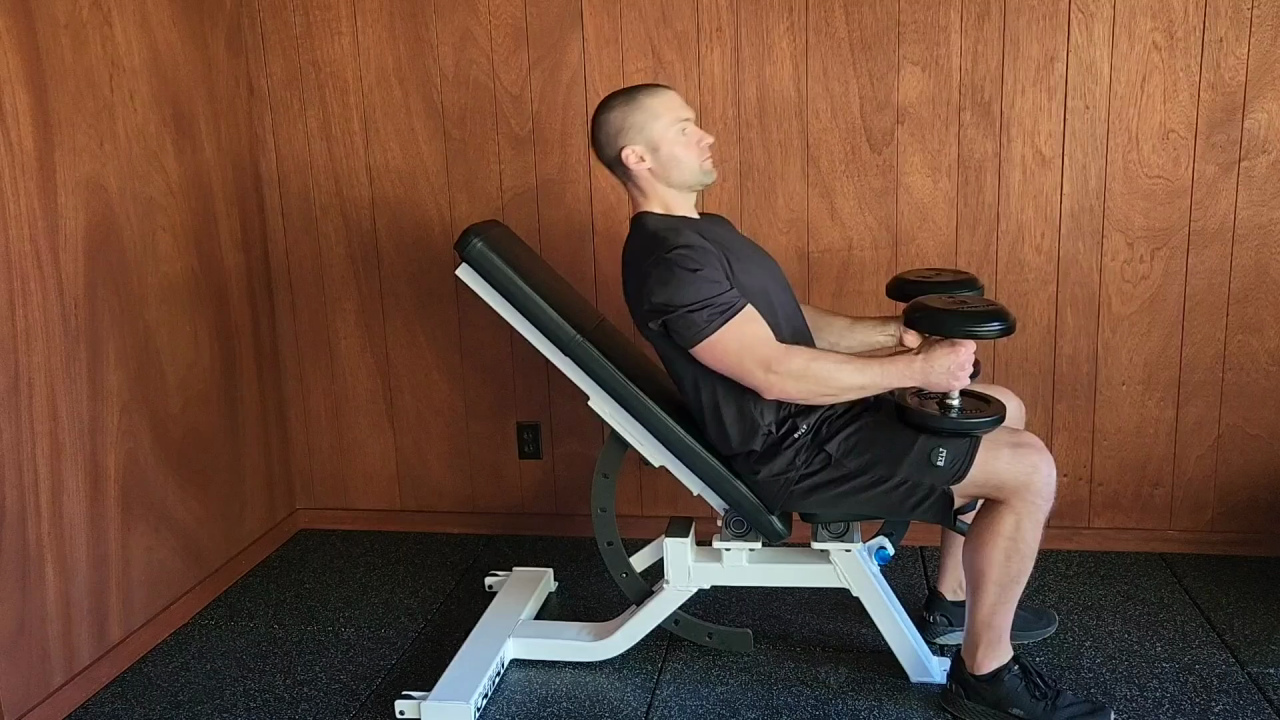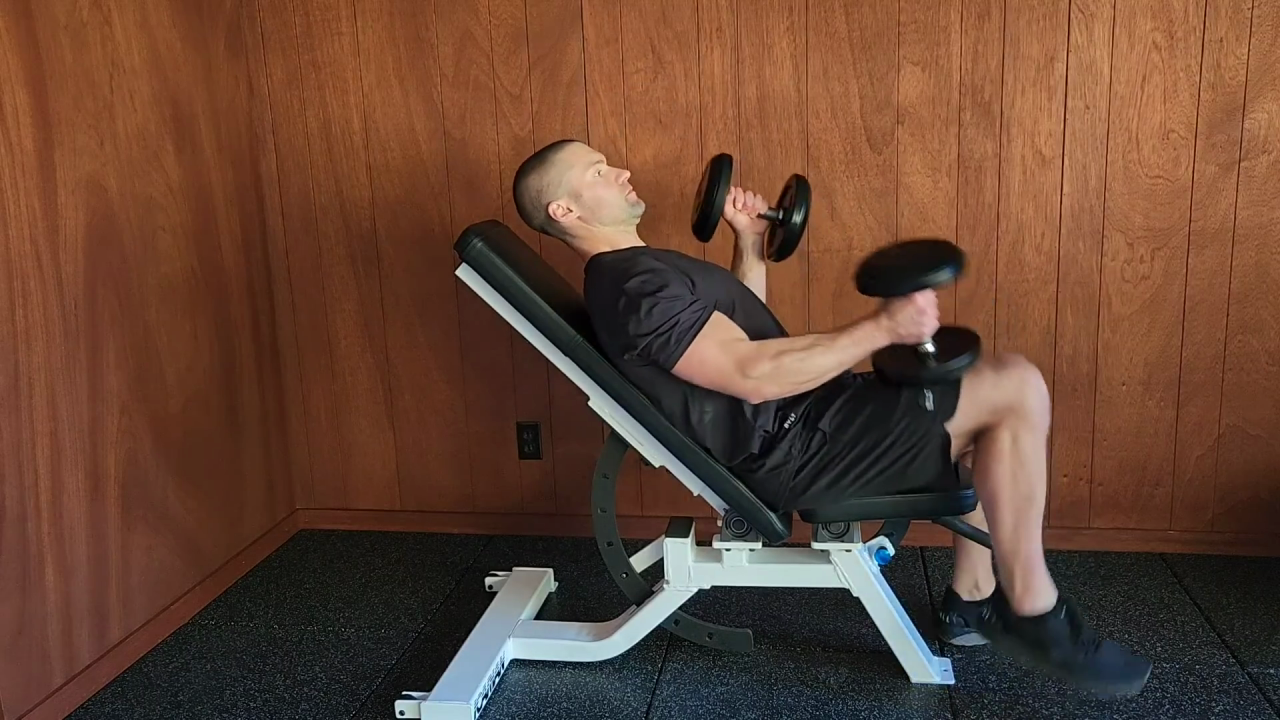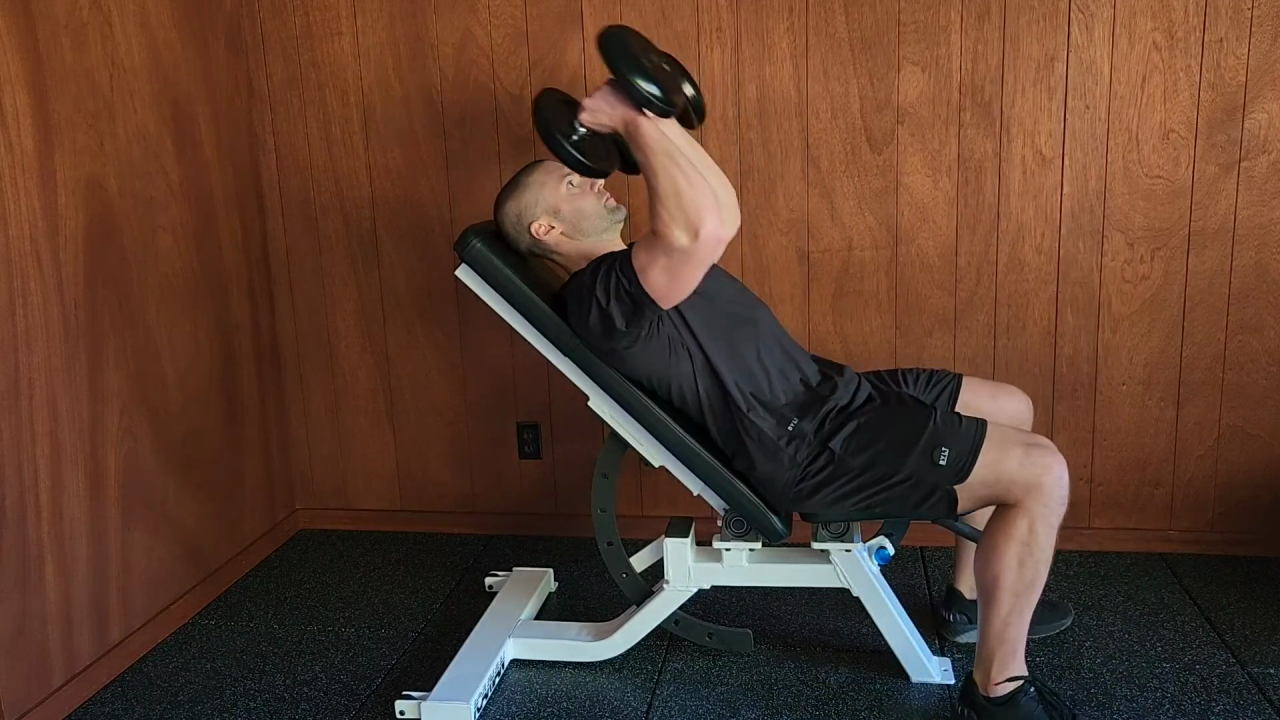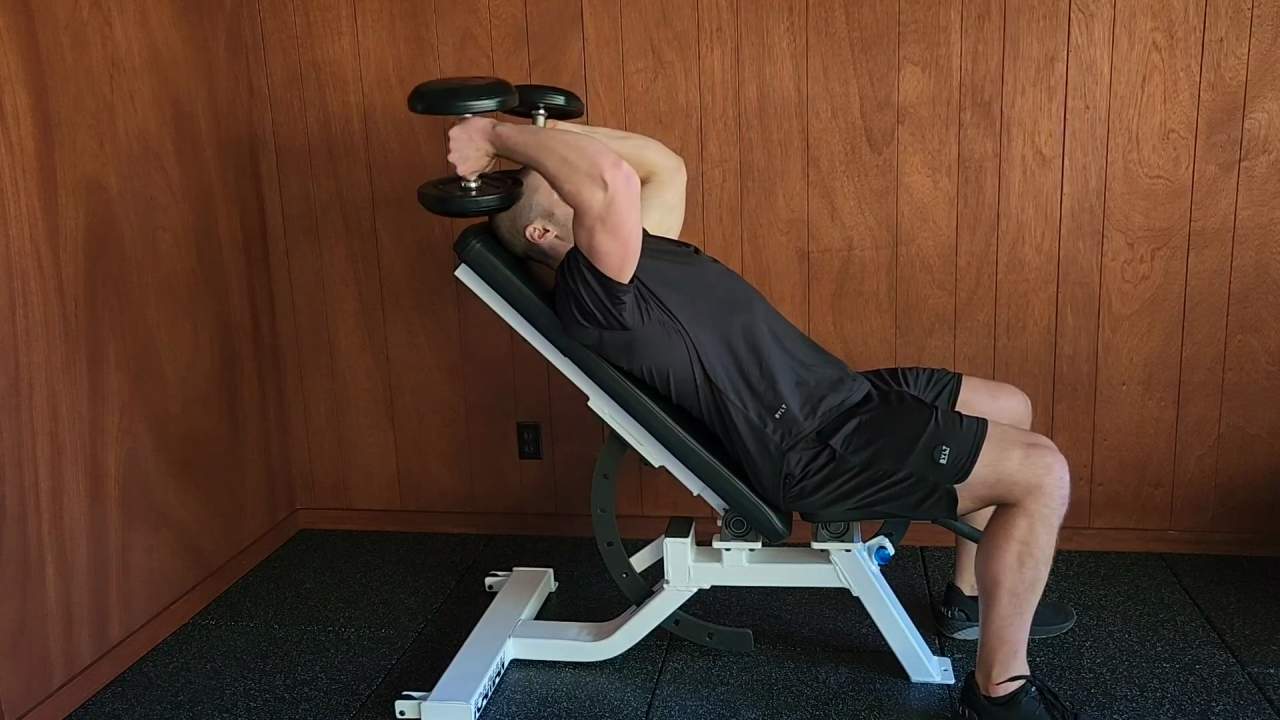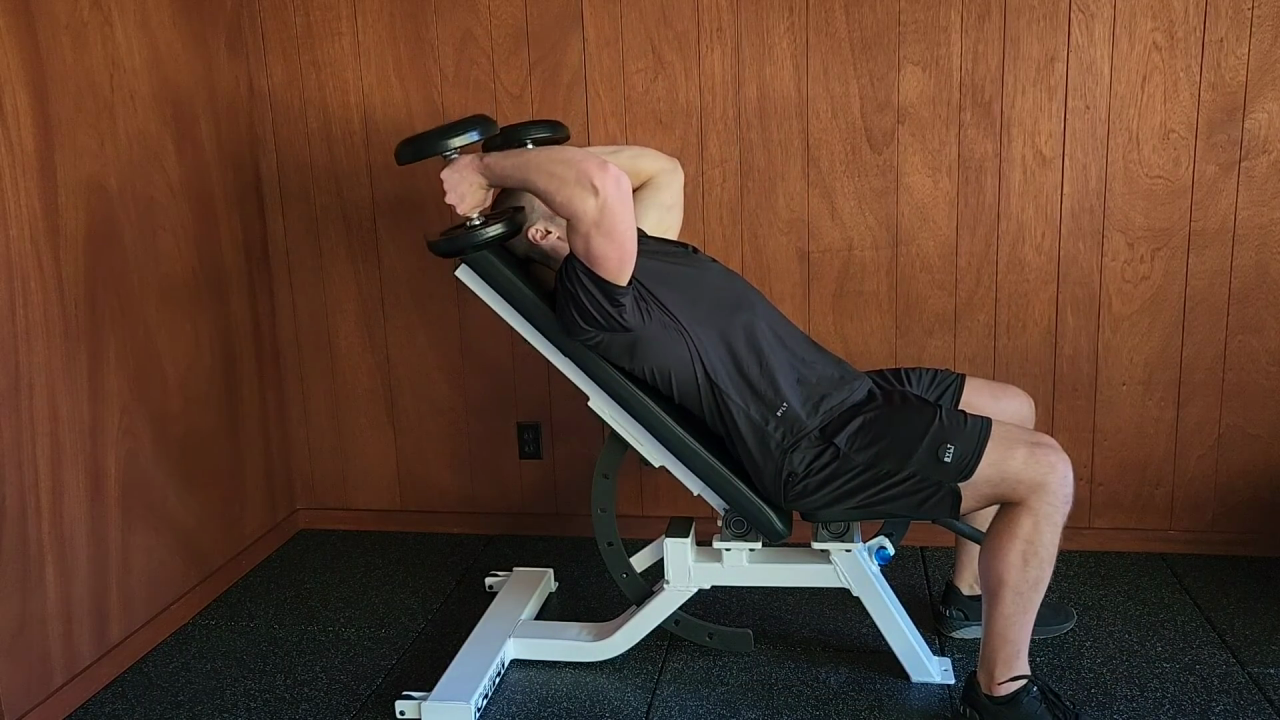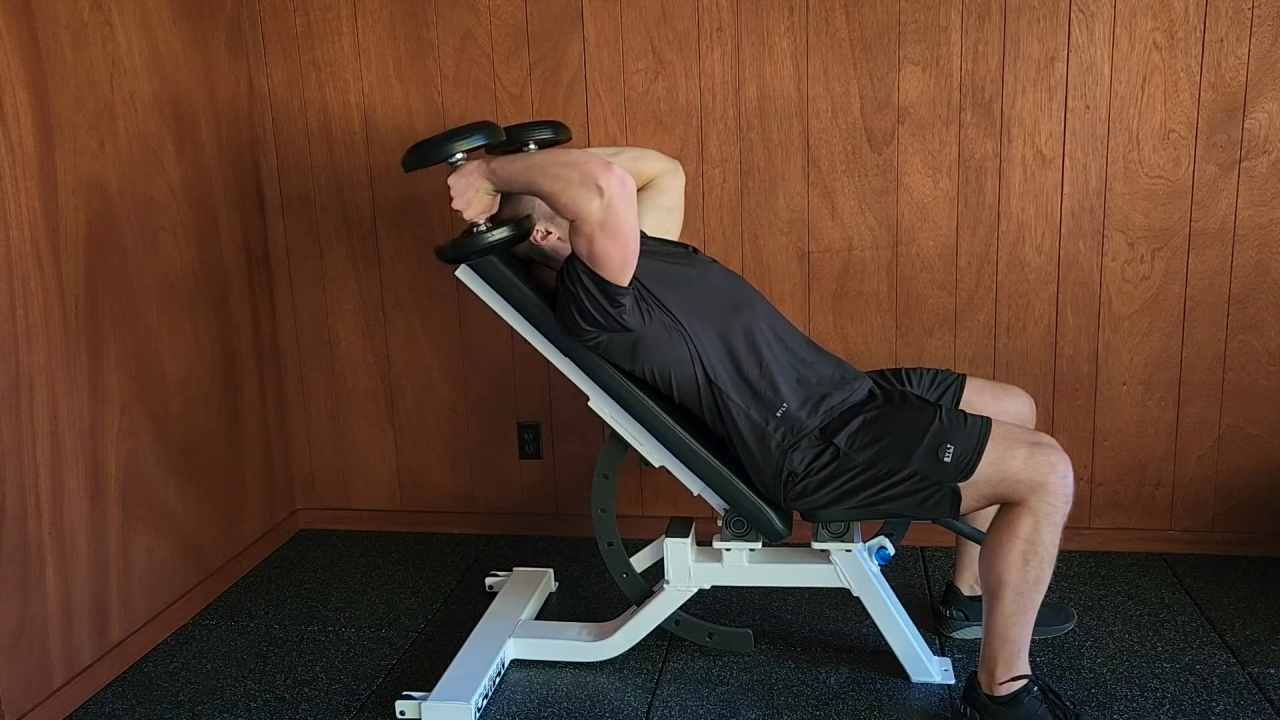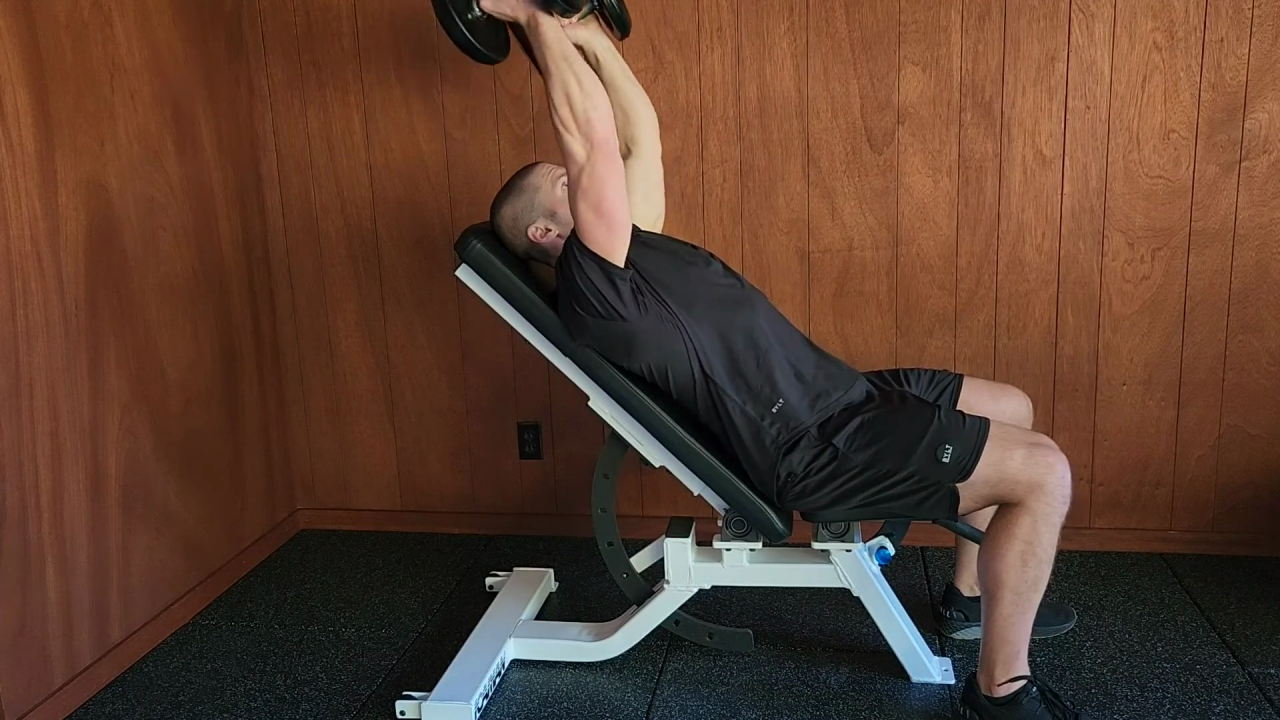
dt=0.7s
person 1, frame 1
left shoulder: (701, 233)
right shoulder: (668, 260)
left elbow: (794, 322)
right elbow: (773, 372)
left wrist: (892, 334)
right wrist: (915, 369)
left hip: (811, 415)
right hip: (793, 452)
left knee: (1003, 411)
right knee: (1030, 469)
left ankle: (952, 603)
person 1, frame 2
left shoulder: (638, 271)
right shoulder: (631, 290)
right elbow: (755, 375)
left wrist: (749, 243)
right wrist: (884, 326)
left hip: (798, 418)
right hip: (791, 449)
left knee: (997, 398)
right knee: (1017, 391)
left ankle: (973, 598)
right ankle: (1032, 610)
person 1, frame 3
left shoulder: (630, 267)
right shoulder: (604, 295)
left elbow: (722, 212)
right elbow: (699, 224)
left wrist: (655, 121)
right wrist: (627, 119)
left hip: (825, 395)
right hip: (811, 447)
left knee: (1012, 409)
right knee: (1041, 472)
left ankle: (972, 599)
person 1, frame 4
left shoulder: (626, 251)
right shoulder: (589, 290)
left elbow: (665, 167)
right elbow: (609, 176)
left wrist: (551, 133)
right wrist: (499, 135)
left hip: (834, 395)
right hip: (812, 446)
left knee: (1010, 408)
right knee: (1040, 473)
left ankle: (972, 596)
person 1, frame 5
left shoulder: (628, 249)
right shoulder: (592, 294)
left elbow: (664, 170)
right elbow: (599, 181)
left wrist: (540, 159)
right wrist: (490, 165)
left hip: (837, 393)
right hip: (815, 444)
left knee: (1013, 409)
right knee: (1044, 472)
left ankle: (970, 596)
person 1, frame 6
left shoulder: (623, 253)
right shoulder: (591, 295)
left elbow: (664, 171)
right elbow: (606, 181)
left wrist: (546, 162)
right wrist: (495, 169)
left hip: (834, 394)
right hip: (815, 445)
left knee: (1013, 409)
right knee: (1043, 472)
left ankle: (970, 596)
person 1, frame 7
left shoulder: (628, 247)
right shoulder: (591, 285)
left elbow: (640, 139)
right elbow: (594, 139)
left hip: (832, 397)
right hip: (812, 445)
left knee: (1012, 409)
right knee: (1043, 474)
left ankle: (970, 595)
